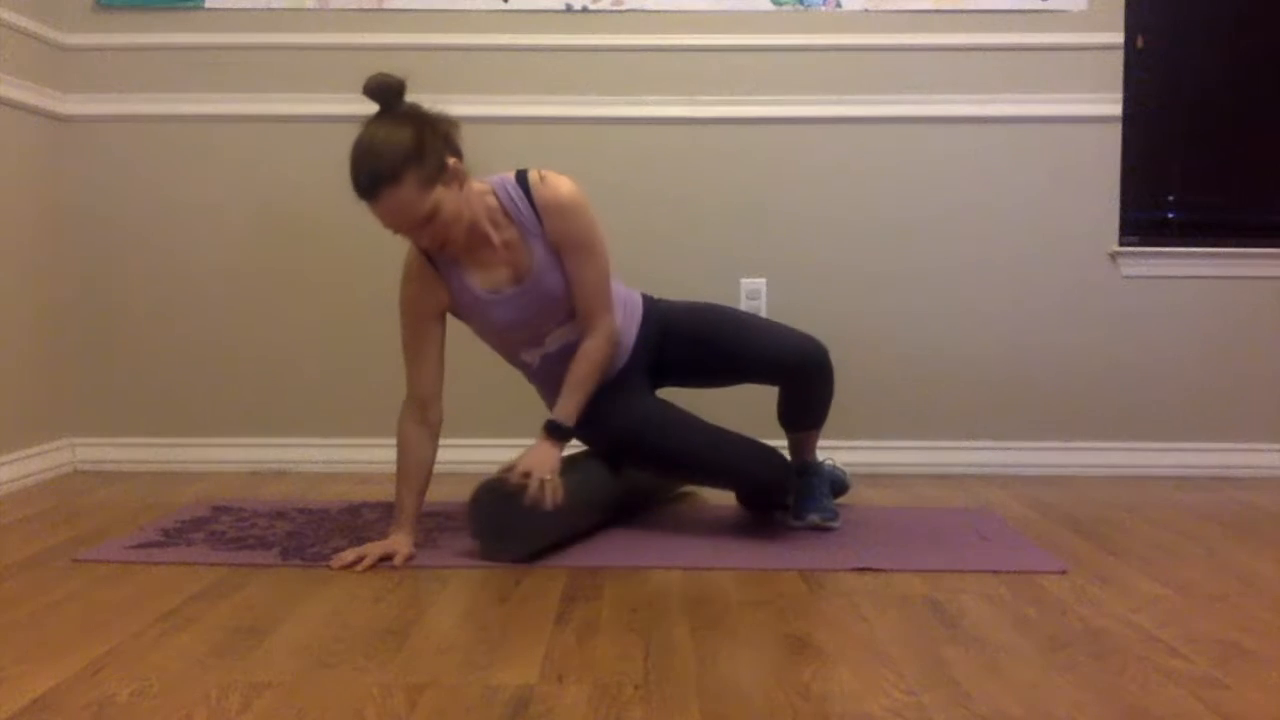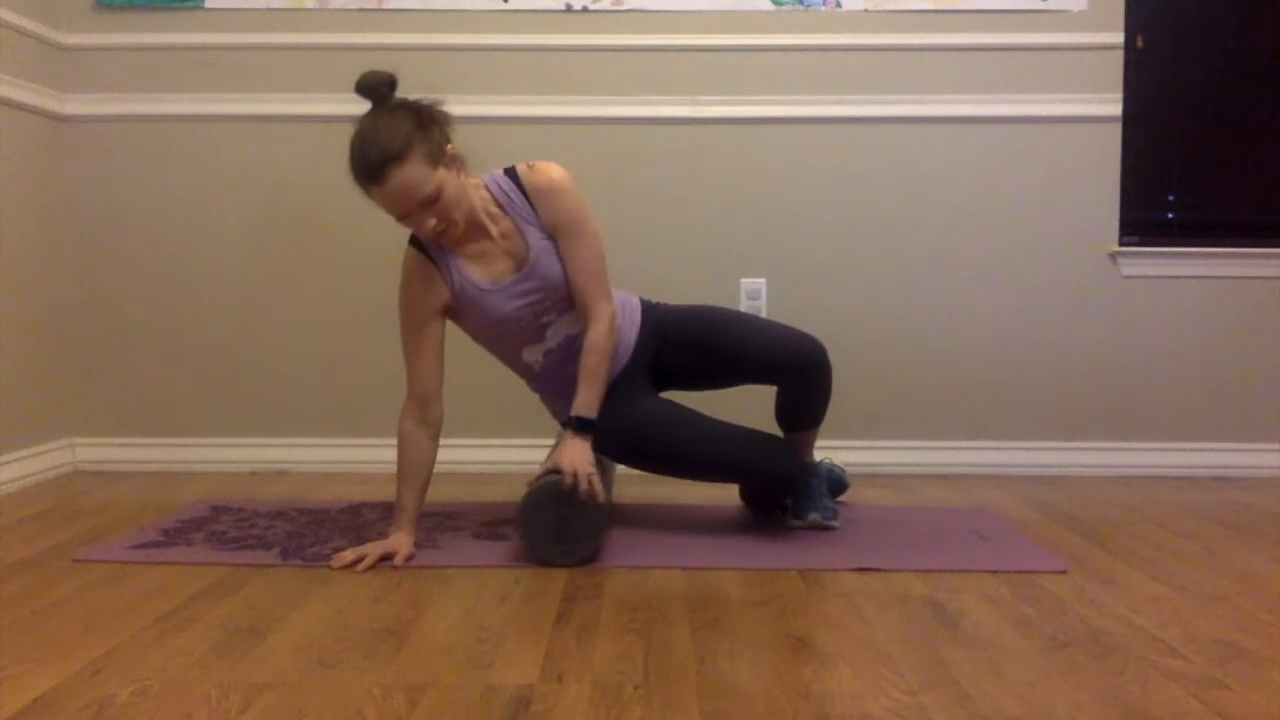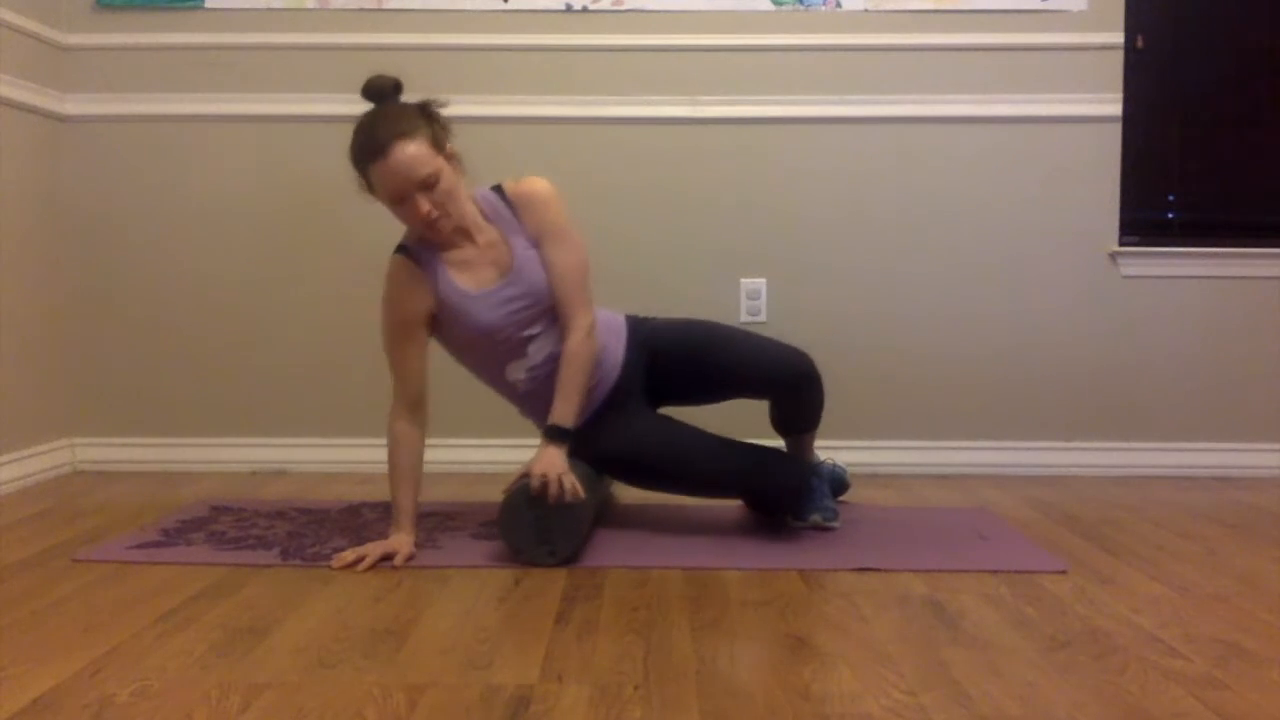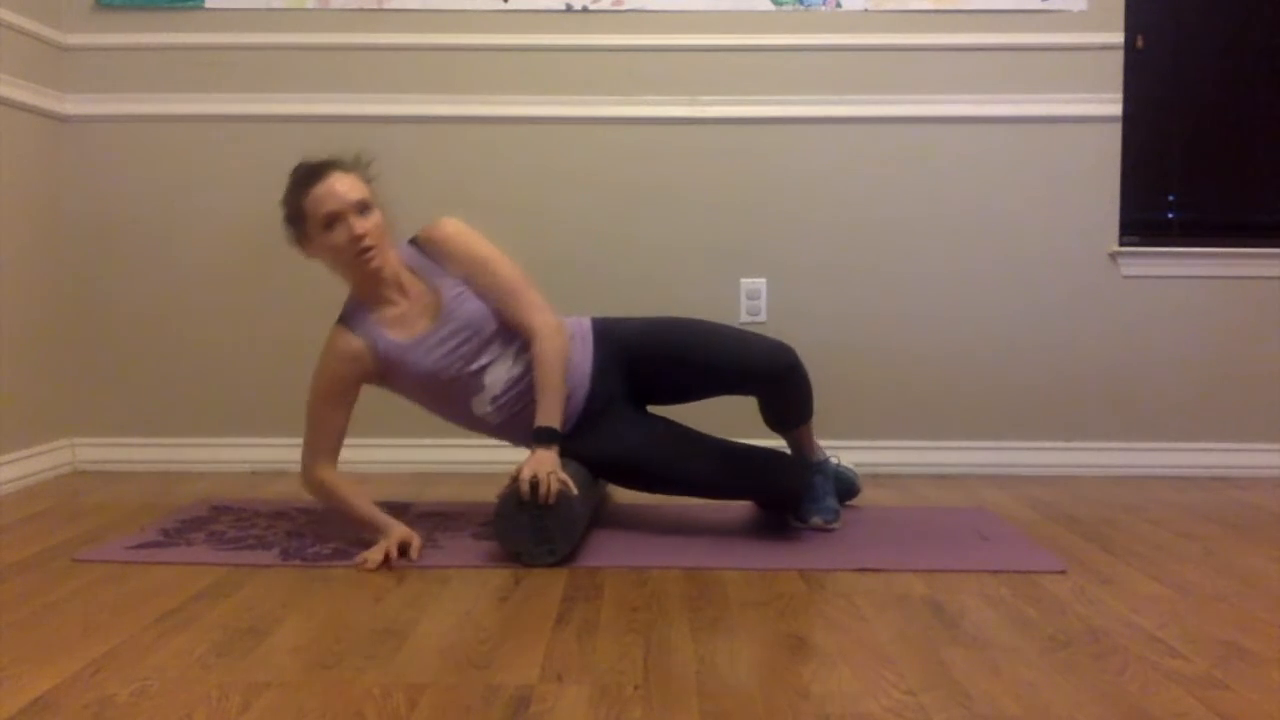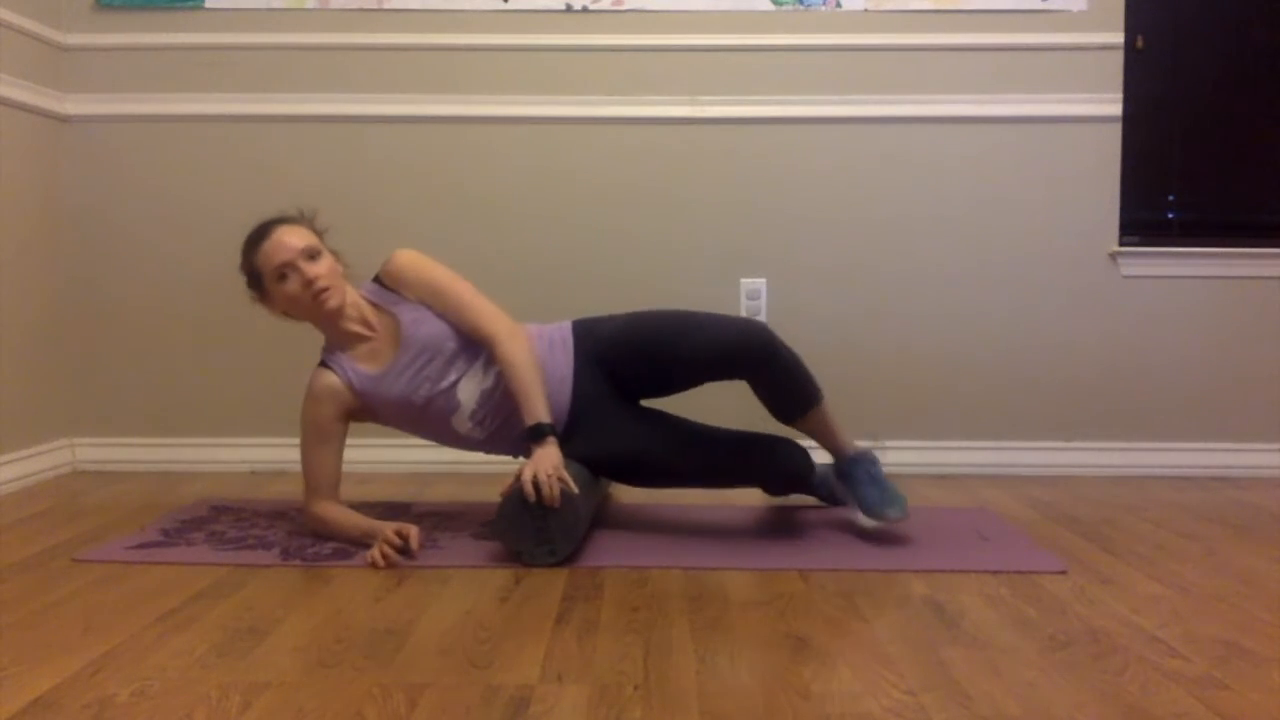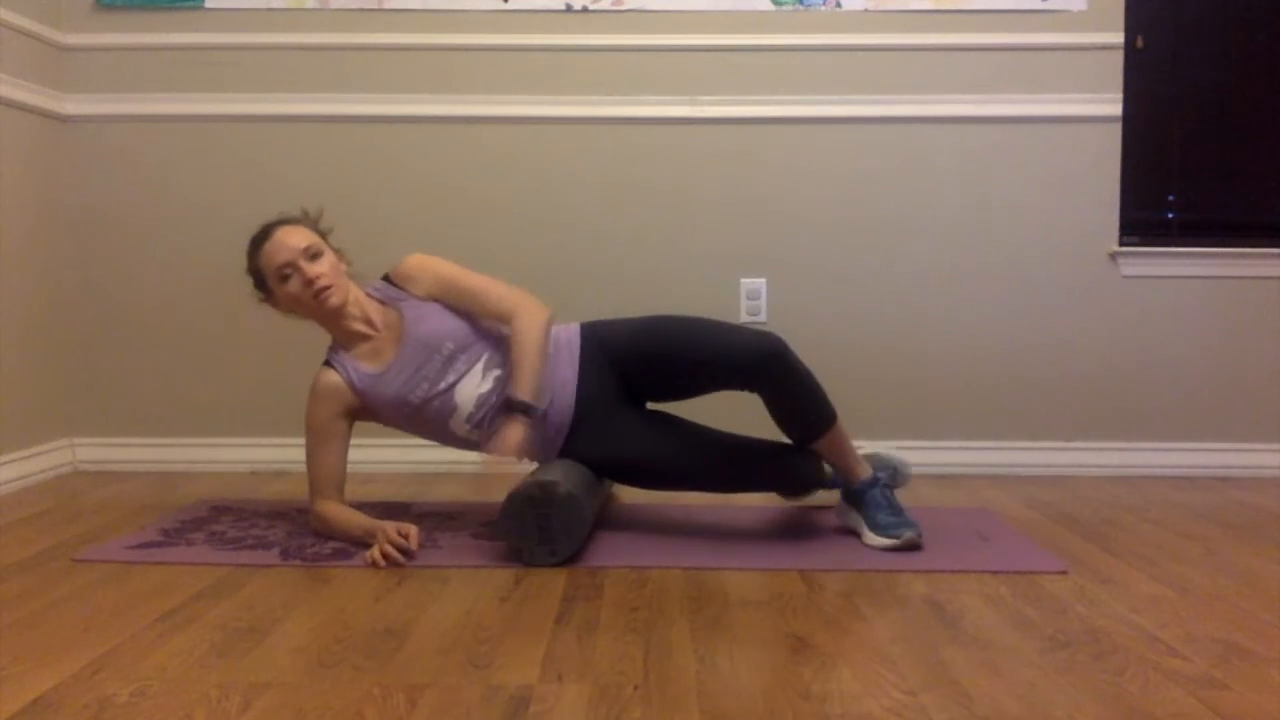
dt=0.5s
person 1, frame 1
left shoulder: (553, 199)
right shoulder: (426, 273)
left elbow: (600, 330)
right elbow: (422, 409)
left wrist: (551, 438)
right wrist: (402, 529)
left hip: (644, 328)
right hip: (599, 399)
left knee: (806, 359)
right knee: (764, 474)
left ankle: (808, 469)
right ankle: (785, 489)
person 1, frame 2
left shoulder: (544, 187)
right shoulder: (426, 271)
left elbow: (601, 314)
right elbow: (422, 409)
left wrist: (576, 435)
right wrist: (403, 528)
left hip: (640, 331)
right hip: (602, 401)
left knee: (805, 358)
right knee: (775, 465)
left ankle: (805, 468)
right ankle: (786, 484)
person 1, frame 3
left shoulder: (530, 200)
right shoulder: (412, 278)
left elbow: (581, 325)
right elbow: (409, 411)
left wrist: (555, 441)
right wrist: (403, 527)
left hip: (630, 349)
right hip: (594, 422)
left knee: (794, 372)
right knee: (783, 482)
left ankle: (805, 466)
right ankle: (800, 487)
person 1, frame 4
left shoulder: (441, 242)
right shoulder: (352, 349)
left elbow: (544, 327)
right elbow: (318, 467)
left wrist: (545, 442)
right wrist: (384, 525)
left hip: (601, 353)
right hip: (581, 431)
left knee: (774, 362)
right knee: (766, 476)
left ankle: (811, 462)
right ankle: (805, 484)
person 1, frame 5
left shoulder: (400, 273)
right shoulder: (331, 389)
left elbow: (504, 334)
right elbow: (320, 504)
left wrist: (540, 438)
right wrist: (377, 531)
left hip: (586, 355)
right hip: (578, 434)
left knee: (748, 343)
right knee: (774, 464)
left ankle: (849, 461)
right ankle: (821, 479)
person 1, frame 6
left shoulder: (411, 276)
right shoulder: (336, 387)
left elbow: (530, 312)
right elbow: (323, 505)
left wrist: (516, 414)
right wrist: (376, 530)
left hip: (593, 358)
right hip: (581, 437)
left knee: (762, 354)
right knee: (779, 469)
left ankle: (859, 481)
right ankle: (835, 479)
